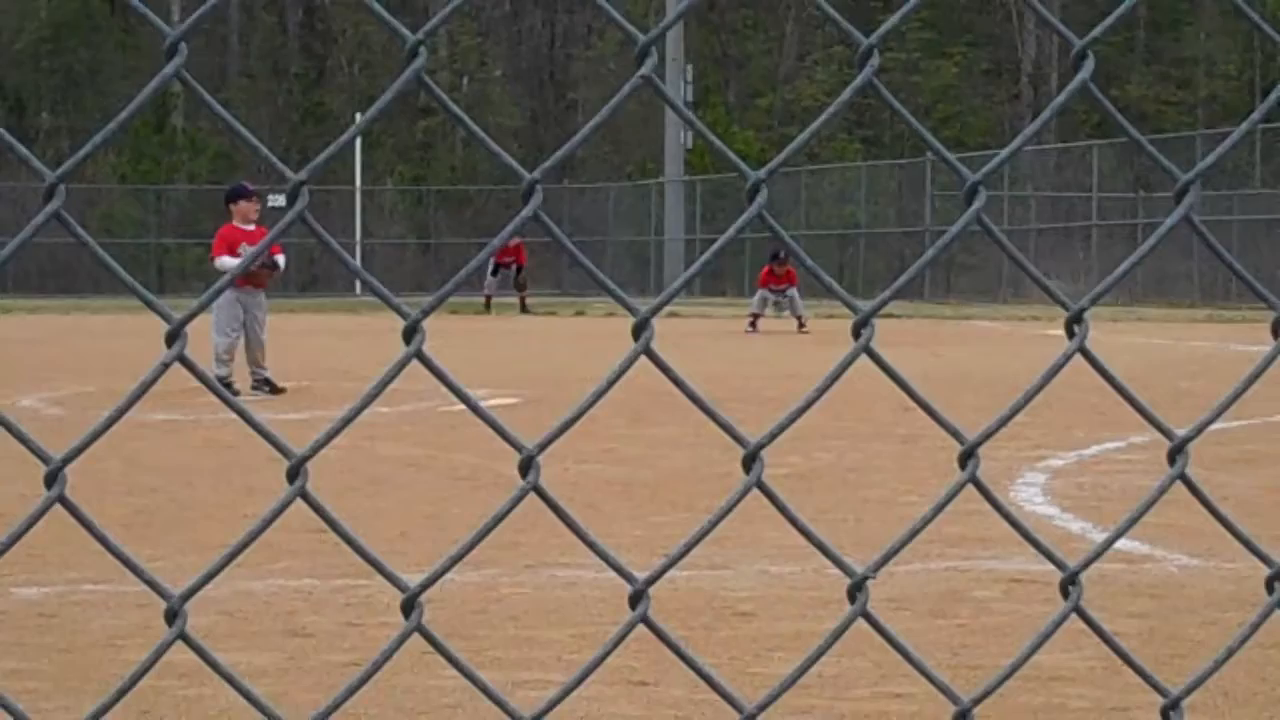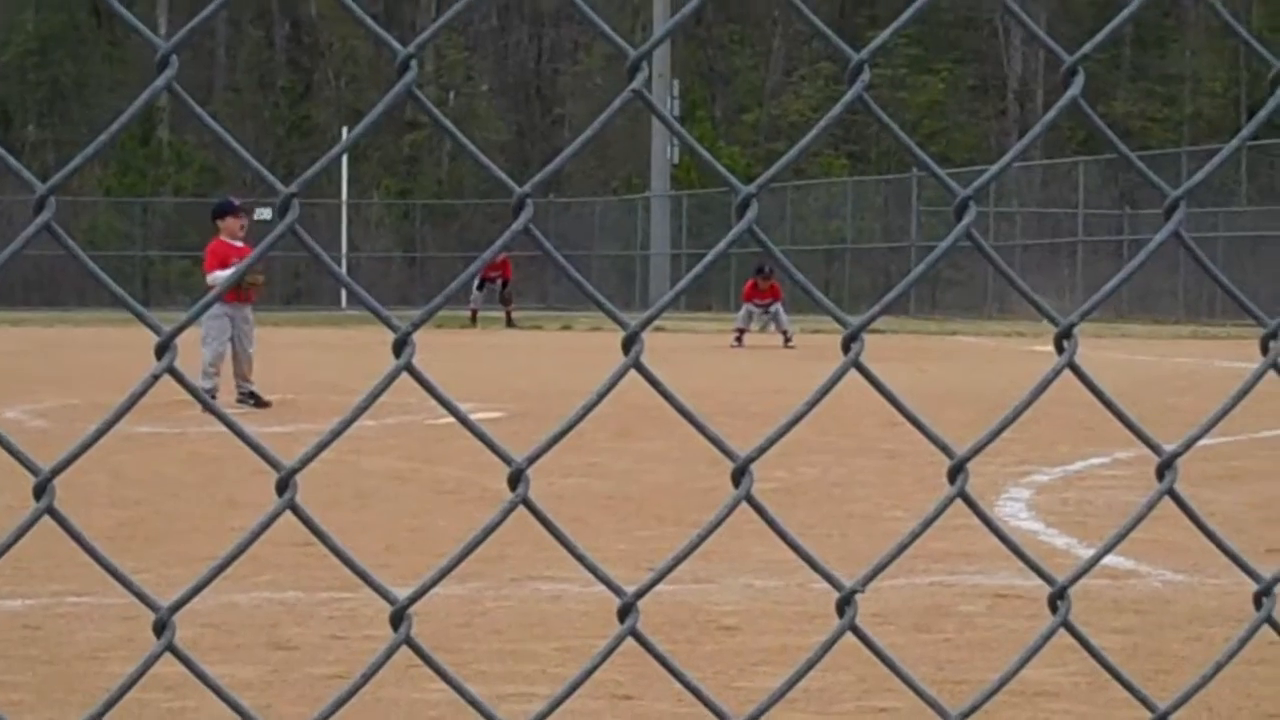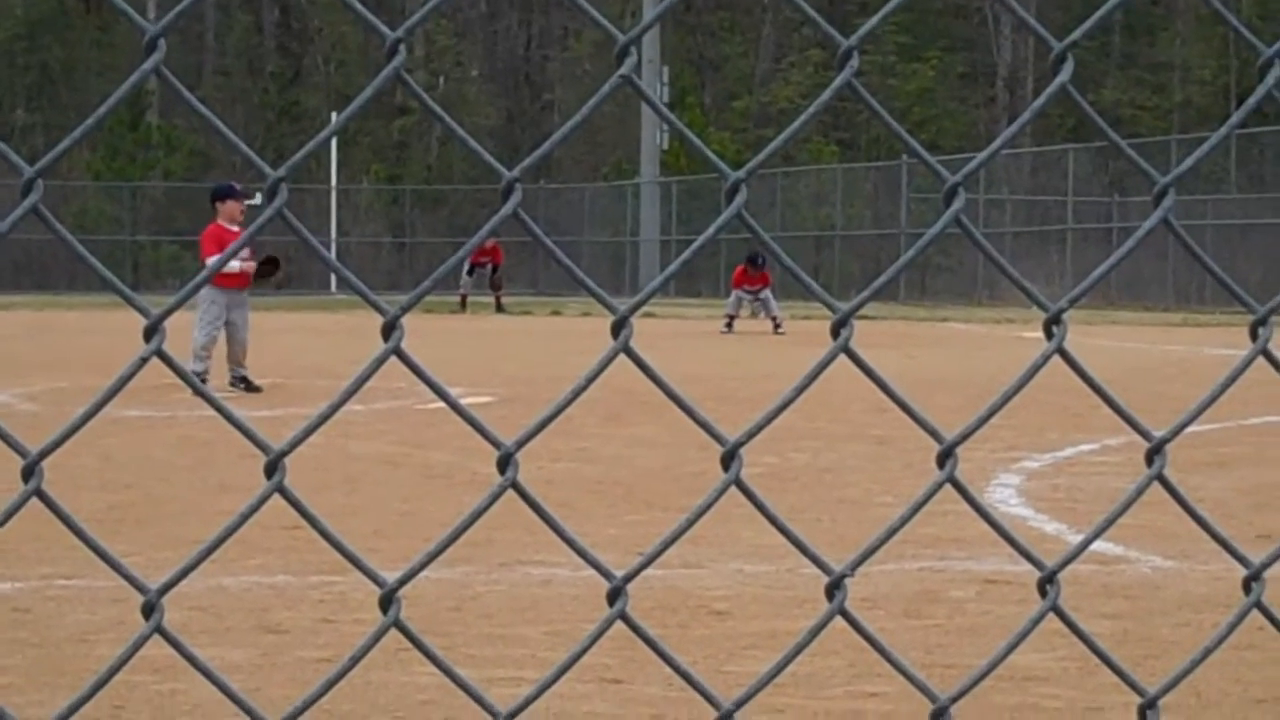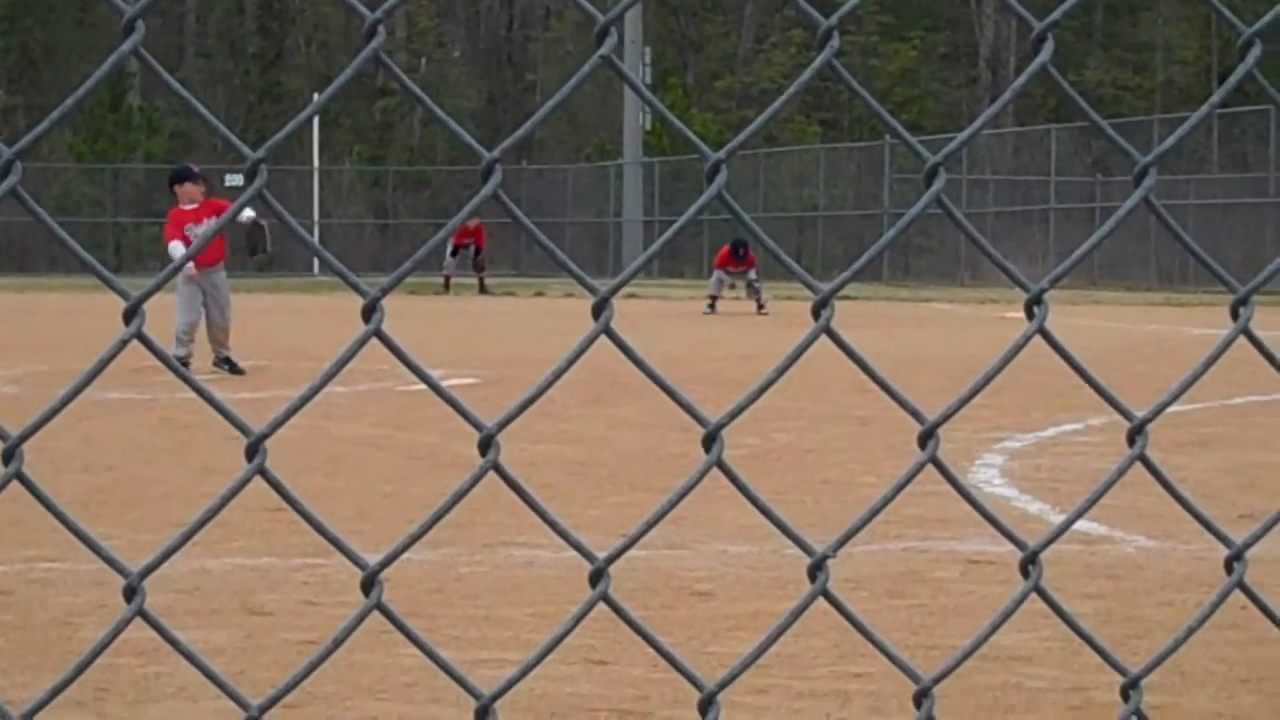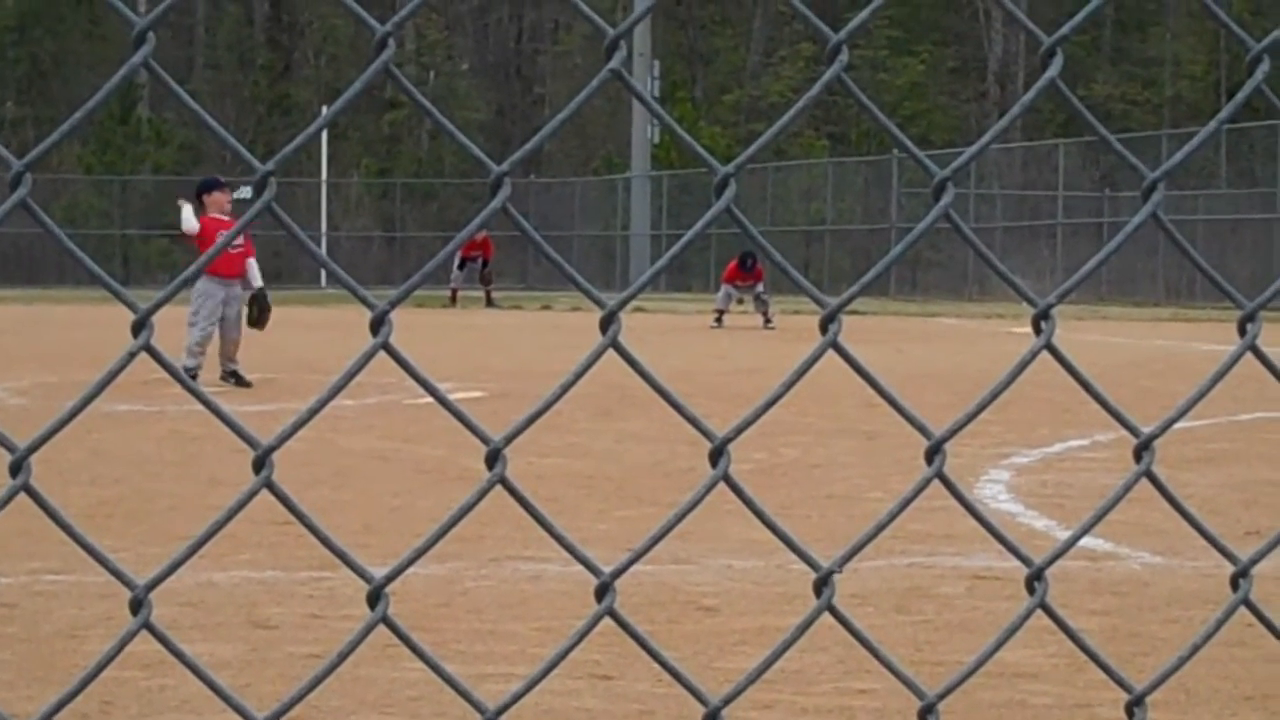
dt=0.5s
person 1, frame 1
left shoulder: (263, 233)
right shoulder: (225, 233)
left elbow: (279, 257)
right elbow: (219, 261)
left wrist: (273, 265)
right wrist: (243, 264)
left hip: (256, 293)
right hip: (231, 292)
left knee: (257, 337)
right knee: (227, 336)
left ankle: (260, 378)
right ankle: (223, 380)
person 1, frame 2
left shoulder: (246, 249)
right shoulder: (215, 248)
left elbow: (255, 275)
right elbow: (211, 277)
left wrist: (254, 278)
right wrist: (237, 272)
left hip: (243, 308)
right hip: (219, 307)
left knee: (245, 352)
right knee: (215, 350)
left ankle: (245, 392)
right ankle: (208, 393)
person 1, frame 3
left shoulder: (243, 234)
right shoulder: (212, 232)
right elbow: (212, 262)
left wrist: (254, 267)
right wrist: (240, 266)
left hip: (240, 294)
right hip: (215, 293)
left knee: (240, 338)
right knee: (207, 335)
left ankle: (238, 376)
right ankle: (198, 376)
person 1, frame 4
left shoulder: (214, 205)
right shoulder: (175, 216)
left elbow: (238, 211)
right elbow: (174, 244)
left wrist: (250, 217)
right wrist: (186, 264)
left hip: (216, 272)
right hip: (190, 276)
left knee: (221, 318)
right knee: (188, 319)
left ankle: (222, 357)
right ankle: (181, 360)
person 1, frame 5
left shoulder: (236, 226)
right shoulder: (206, 223)
left elbow: (248, 257)
right elbow: (189, 228)
left wrist: (258, 285)
right wrist: (186, 207)
left hip: (234, 286)
right hip: (211, 285)
left knee: (232, 332)
right knee: (202, 330)
left ankle: (229, 370)
right ankle: (190, 371)
